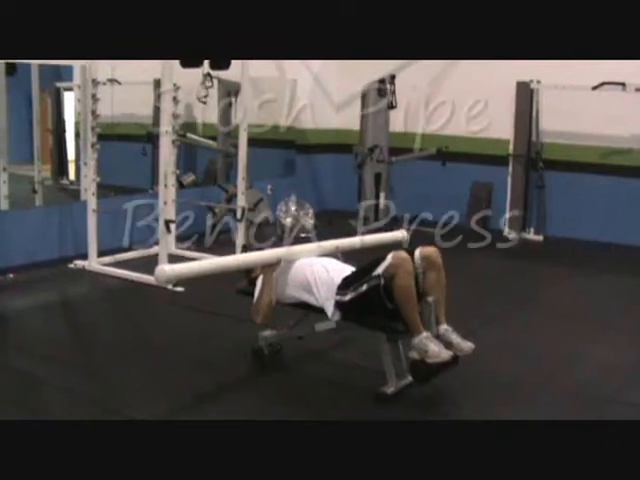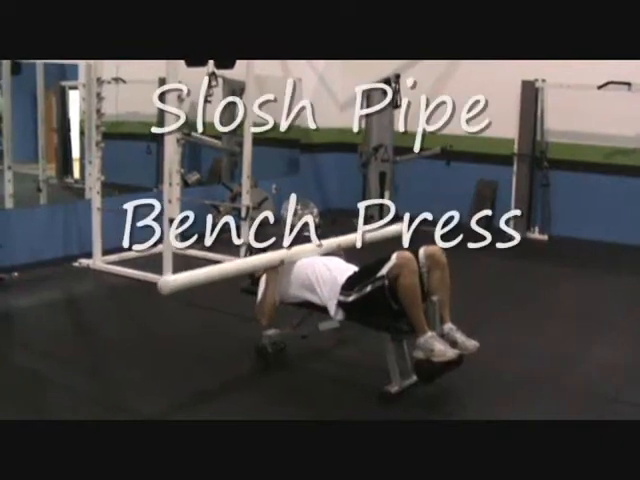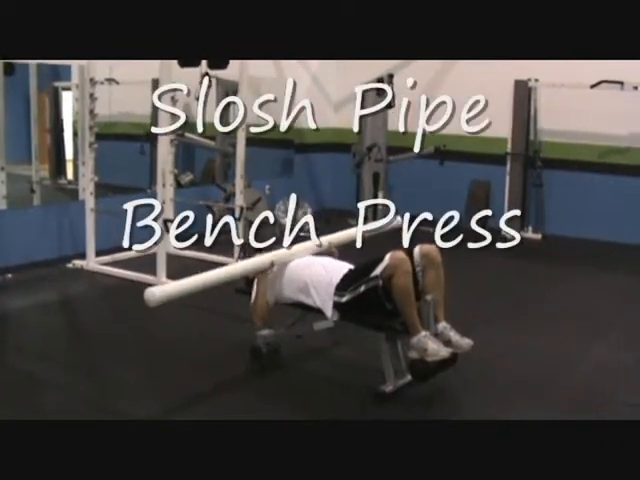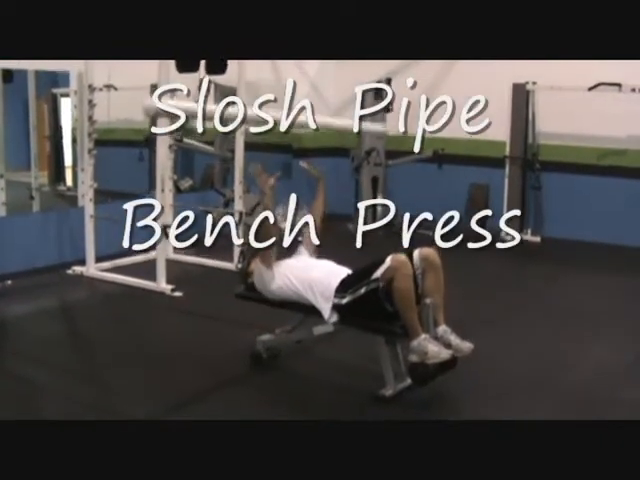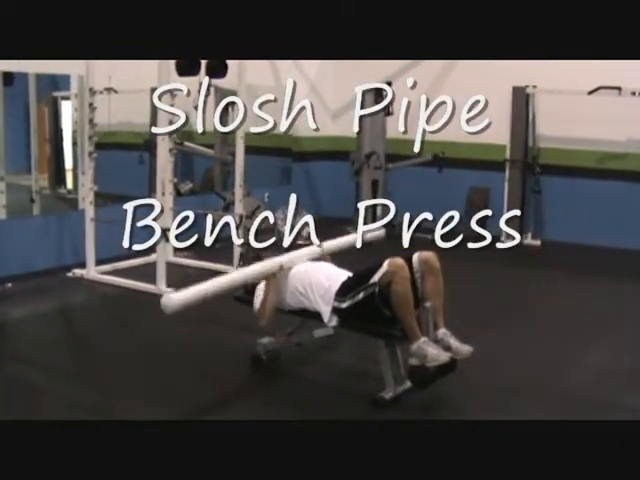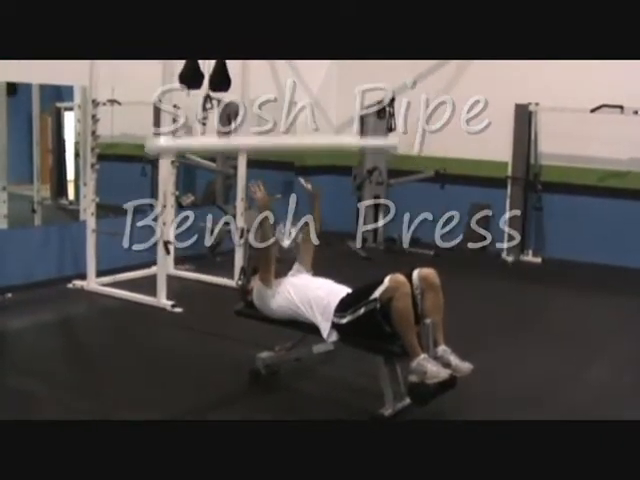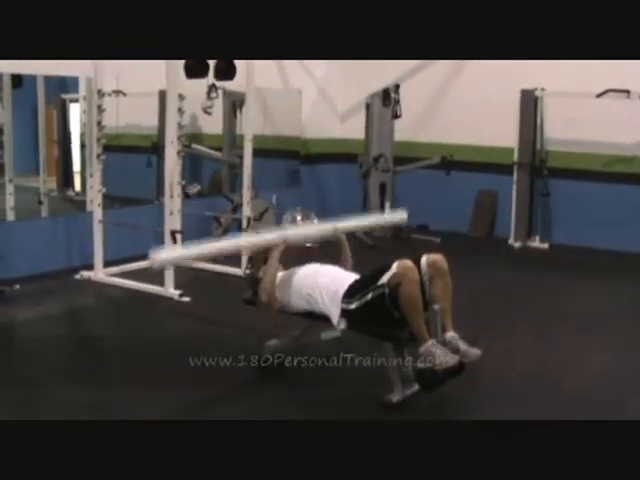
dt=0.7s
person 1, frame 1
left shoulder: (292, 264)
right shoulder: (268, 278)
right elbow: (260, 317)
left wrist: (335, 254)
right wrist: (268, 272)
left hip: (356, 282)
right hip: (342, 294)
left knee: (430, 255)
right knee: (399, 261)
left ankle: (442, 330)
right ankle: (420, 340)
person 1, frame 2
left shoulder: (296, 261)
right shoulder: (272, 277)
right elbow: (265, 320)
right wrist: (272, 273)
left hip: (358, 280)
right hip: (347, 296)
left knee: (434, 254)
right knee: (404, 260)
left ankle: (447, 330)
right ankle: (425, 340)
person 1, frame 3
left shoulder: (292, 264)
right shoulder: (266, 278)
right elbow: (259, 321)
left wrist: (333, 256)
right wrist: (263, 274)
left hip: (353, 281)
right hip: (341, 294)
left knee: (429, 252)
right knee: (398, 261)
left ankle: (441, 329)
right ankle: (418, 339)
person 1, frame 4
left shoulder: (296, 262)
right shoulder: (267, 279)
left elbow: (315, 224)
right elbow: (266, 238)
left wrist: (320, 182)
right wrist: (268, 193)
left hip: (354, 286)
right hip: (340, 296)
left knee: (428, 256)
right knee: (399, 263)
left ankle: (441, 332)
right ankle: (418, 343)
person 1, frame 5
left shoulder: (288, 273)
right shoulder: (264, 290)
right elbow: (264, 320)
left wrist: (324, 255)
right wrist: (271, 277)
left hip: (353, 286)
right hip: (340, 300)
left knee: (428, 259)
right knee: (397, 266)
left ankle: (441, 334)
right ankle: (418, 346)
person 1, frame 6
left shoulder: (292, 280)
right shoulder: (265, 297)
left elbow: (308, 243)
right elbow: (265, 257)
left wrist: (314, 200)
right wrist: (264, 211)
left hip: (353, 305)
right hip: (339, 316)
left knee: (428, 277)
right knee: (397, 283)
left ankle: (441, 352)
right ankle: (418, 363)
person 1, frame 7
left shoulder: (298, 274)
right shoulder: (277, 284)
left elbow: (347, 268)
right elbow: (266, 298)
left wrist: (342, 239)
right wrist: (275, 252)
left hip: (359, 289)
right hip: (349, 304)
left knee: (436, 262)
right knee: (405, 269)
left ankle: (449, 338)
right ankle: (427, 349)
